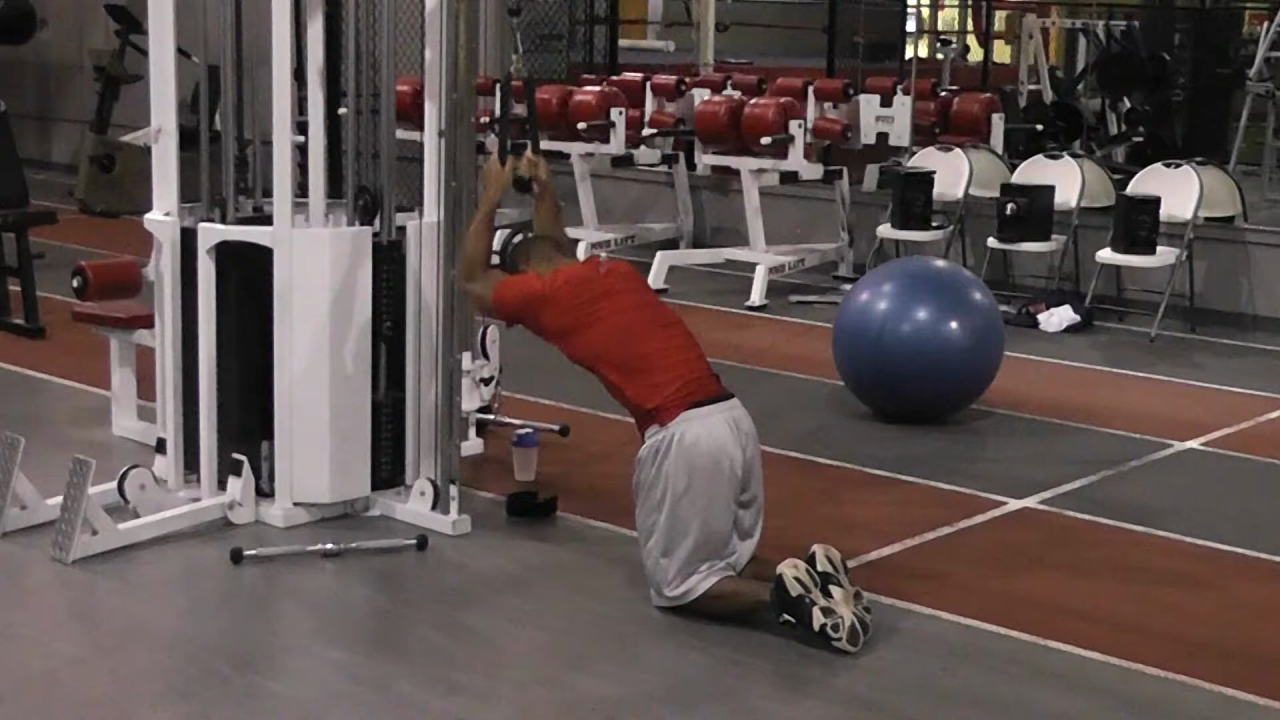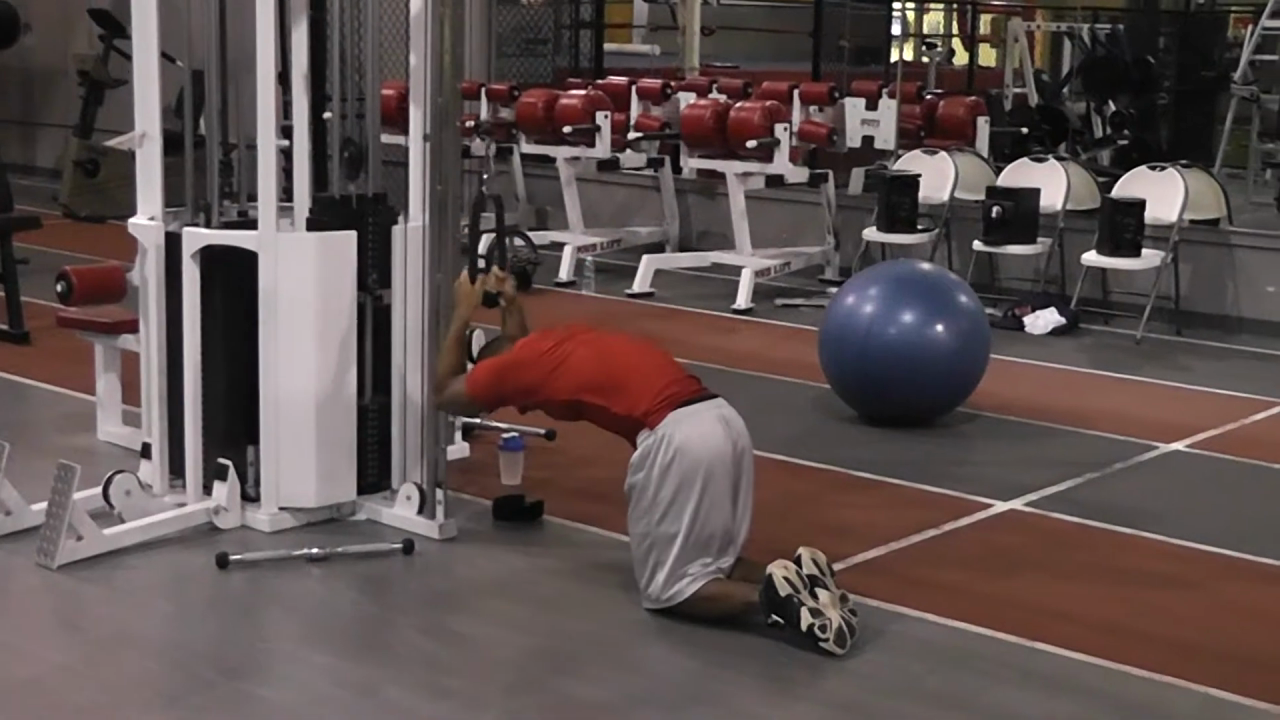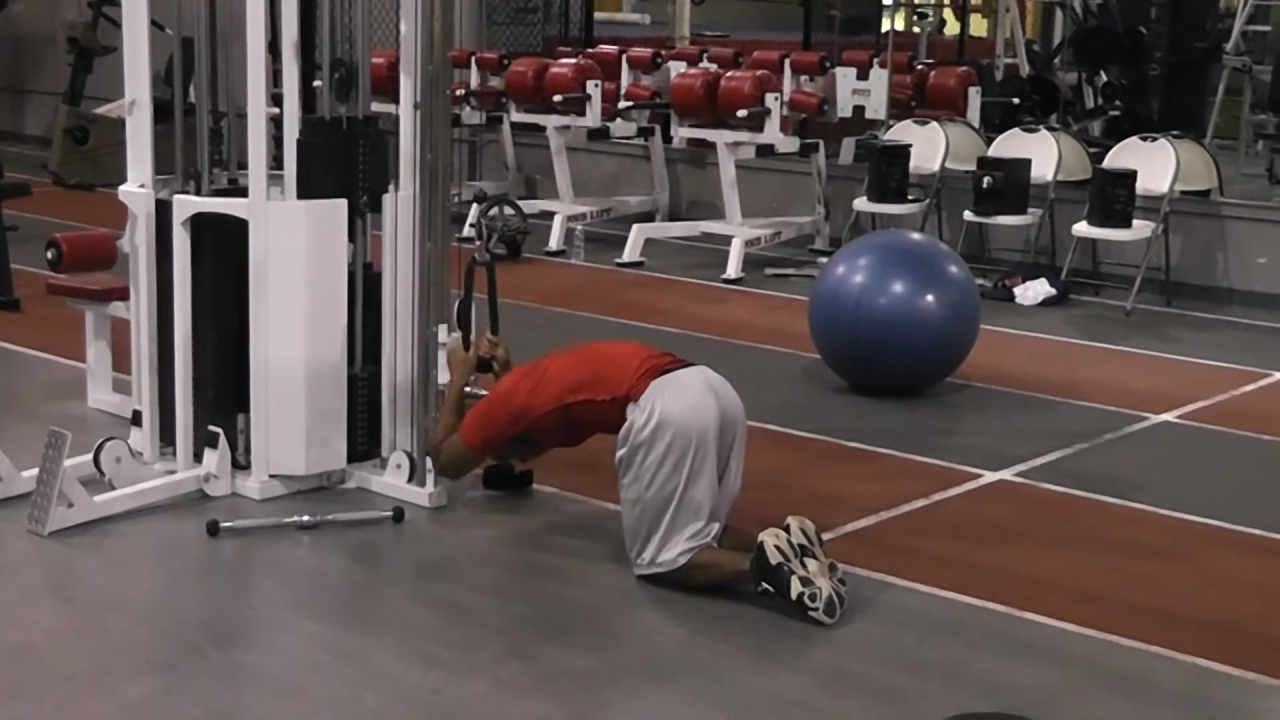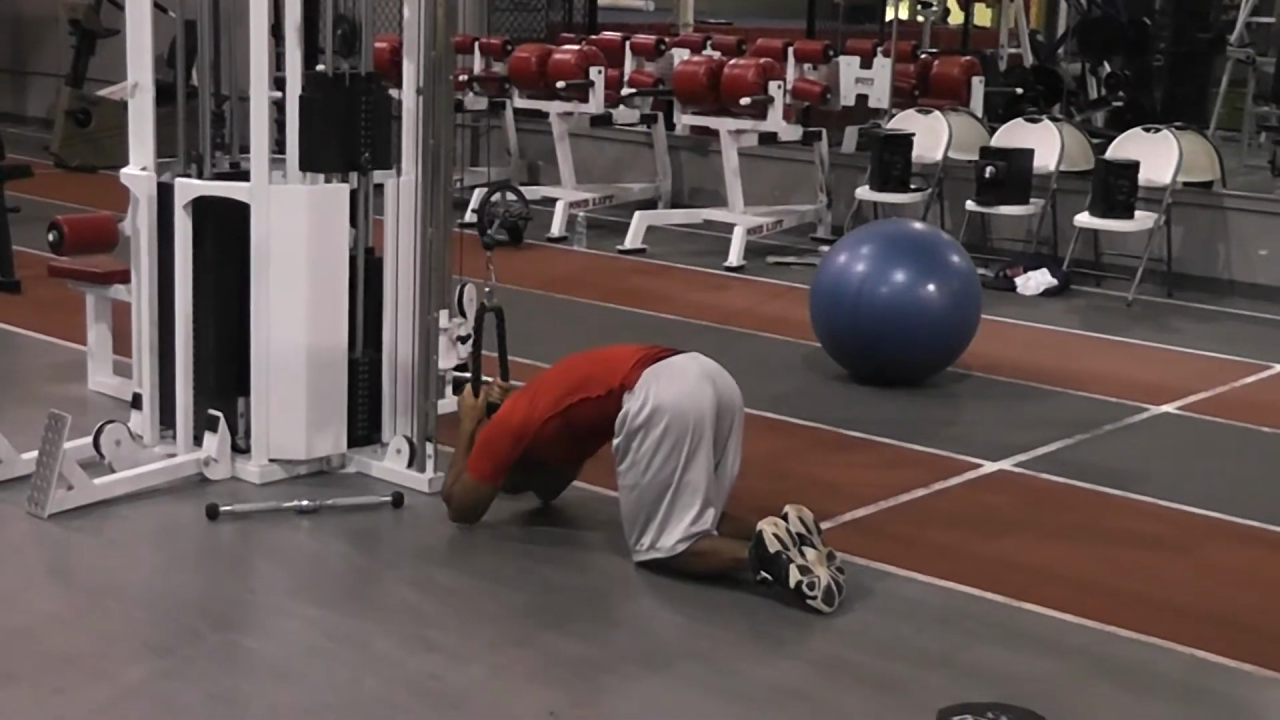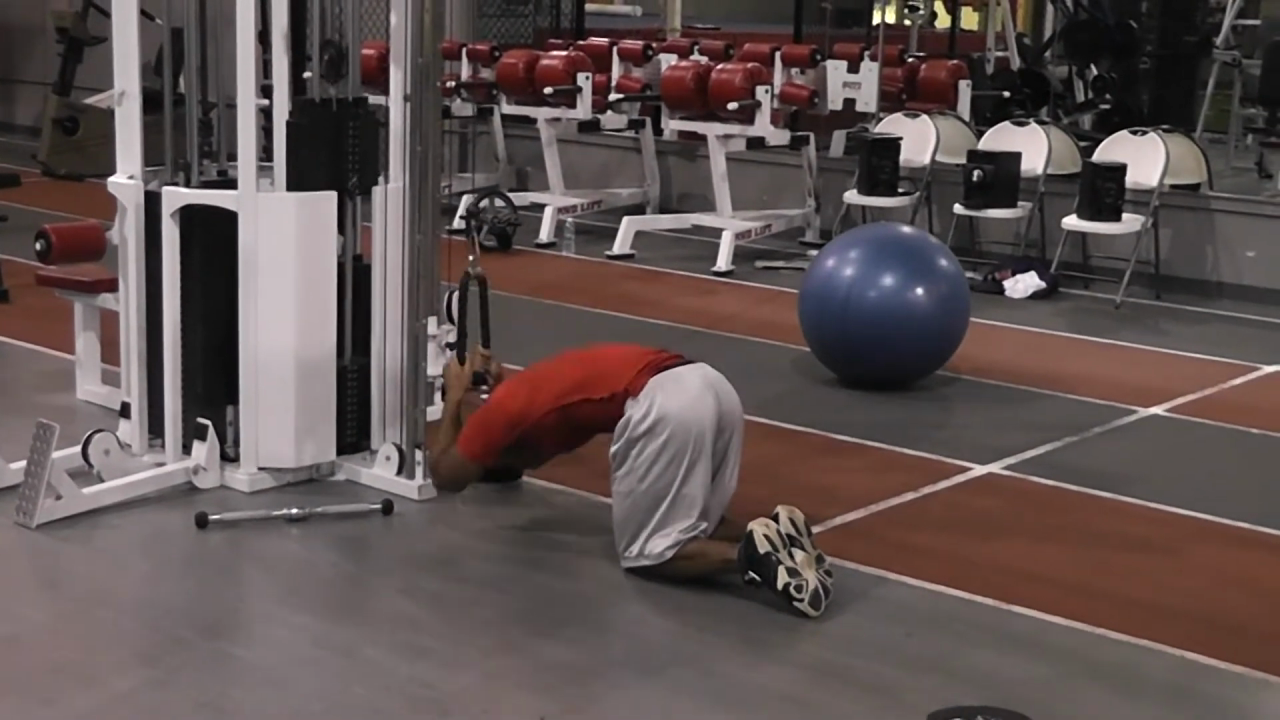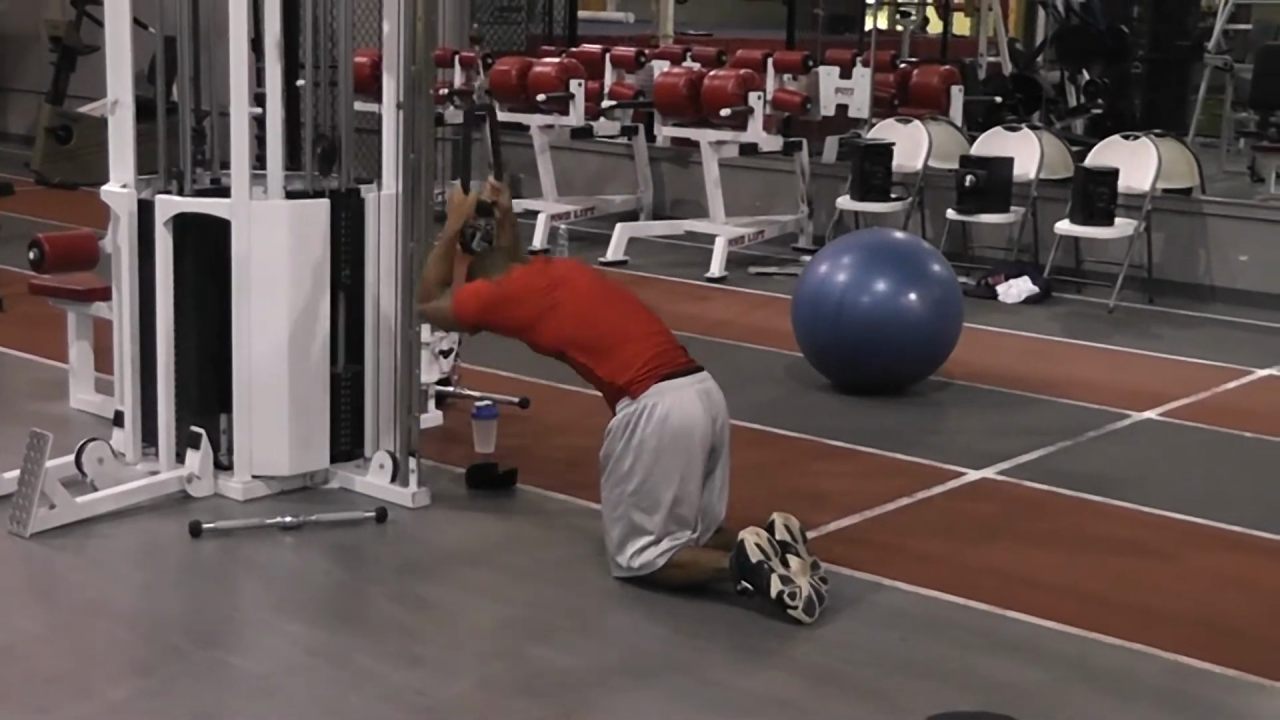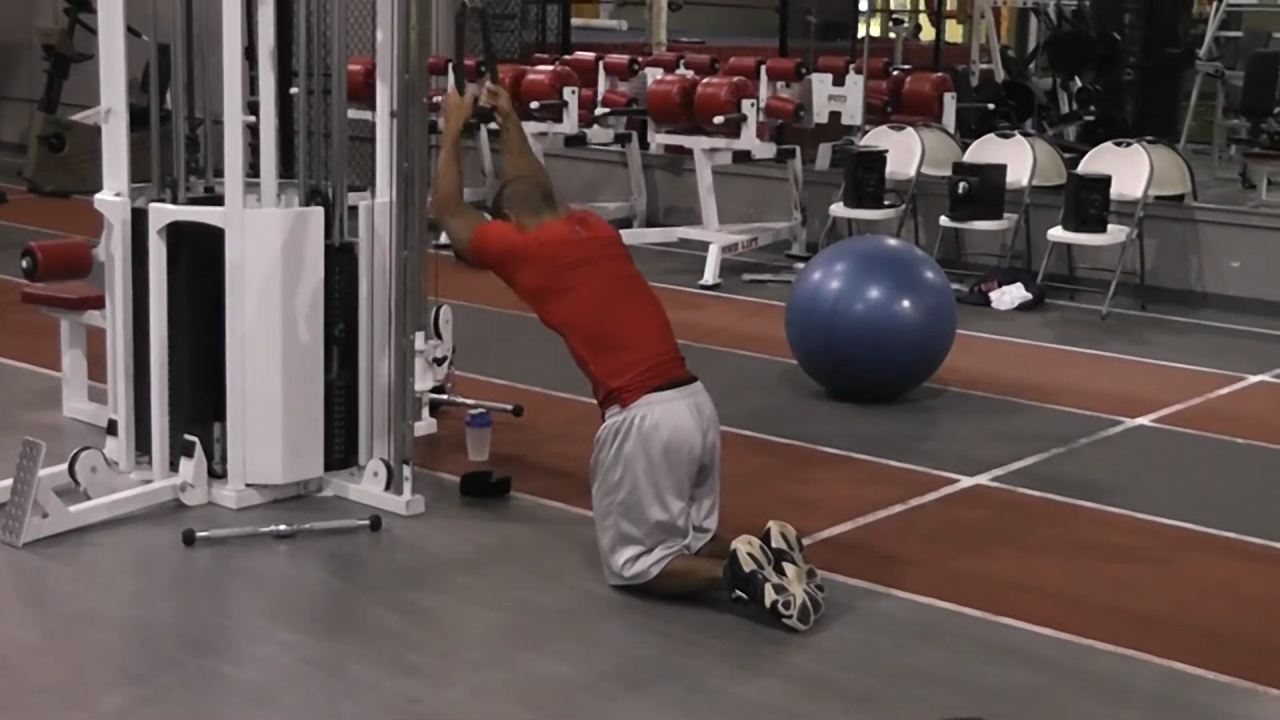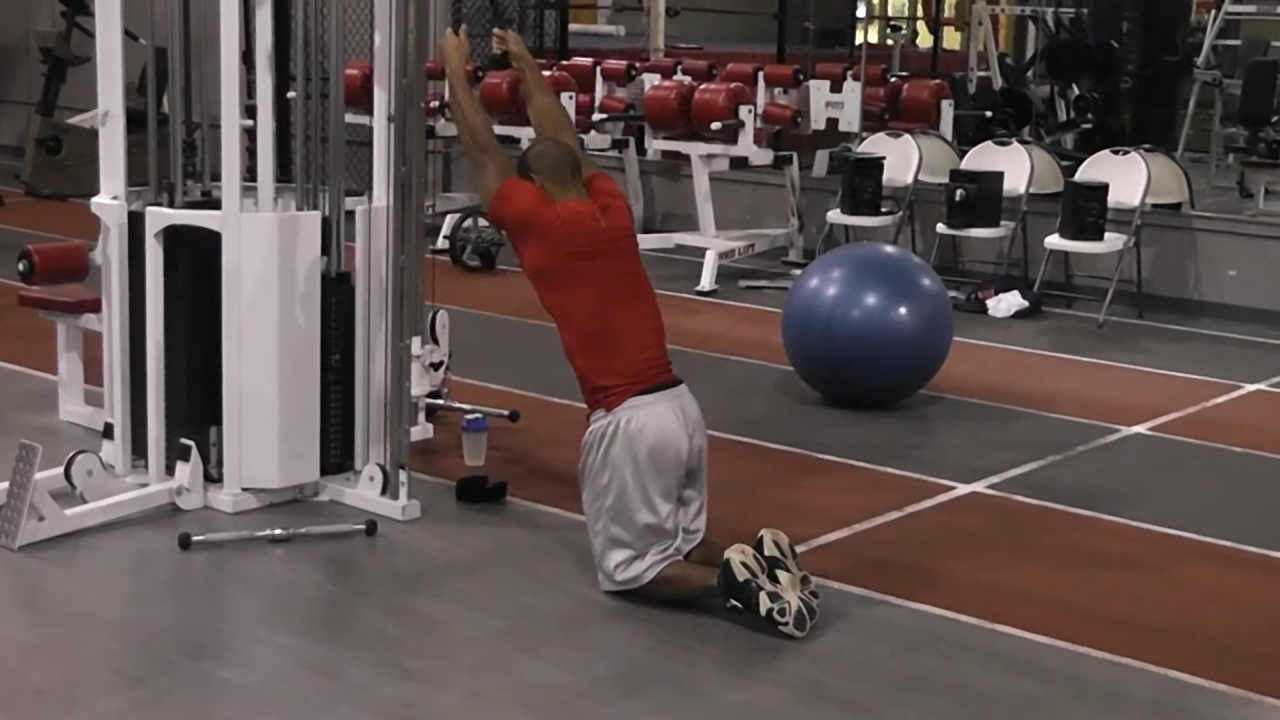
dt=0.7s
person 1, frame 1
left shoulder: (544, 294)
right shoulder: (616, 271)
left elbow: (473, 279)
left wrist: (490, 199)
right wrist: (544, 193)
left hip: (681, 438)
right hip: (733, 419)
left knee: (676, 588)
right knee: (726, 562)
left ankle: (781, 594)
right ankle: (807, 571)
person 1, frame 2
left shoulder: (514, 364)
right shoulder: (561, 339)
left elbow: (446, 395)
left wrist: (463, 314)
right wrist: (512, 306)
left hip: (675, 437)
right hip: (723, 419)
left knee: (666, 591)
right knee: (710, 565)
left ankle: (770, 593)
right ankle: (794, 573)
person 1, frame 3
left shoulder: (503, 402)
right shoulder: (538, 379)
left elbow: (444, 461)
right elbow: (526, 409)
left wrist: (457, 381)
right wrist: (505, 368)
left hip: (665, 410)
right hip: (712, 388)
left knee: (659, 560)
right knee: (698, 532)
left ankle: (760, 564)
right ankle: (783, 541)
person 1, frame 4
left shoulder: (506, 427)
right shoulder: (541, 405)
left elbow: (459, 508)
right elbow: (550, 488)
left wrist: (468, 427)
left hip: (660, 397)
right hip: (709, 376)
left knee: (659, 547)
right knee: (695, 519)
left ankle: (760, 553)
right ankle: (781, 529)
person 1, frame 5
left shoulder: (501, 407)
right shoulder: (535, 382)
left elbow: (445, 475)
right elbow: (529, 432)
left wrist: (454, 397)
left hip: (662, 405)
right hip: (711, 386)
left knee: (645, 553)
right knee: (693, 526)
left ankle: (749, 552)
right ankle: (773, 529)
person 1, frame 6
left shoulder: (505, 292)
right shoulder: (561, 270)
left elbow: (429, 306)
left wrist: (453, 227)
right wrist: (505, 219)
left hip: (656, 409)
right hip: (704, 391)
left knee: (637, 558)
right knee: (691, 533)
left ankle: (742, 562)
right ankle: (769, 540)
person 1, frame 7
left shoulder: (525, 248)
right shoulder: (594, 229)
left elbow: (447, 211)
right elbow: (536, 192)
left wrist: (453, 130)
right wrist: (507, 122)
left hip: (642, 419)
right hip: (694, 403)
left knee: (631, 564)
right knee: (688, 541)
left ankle: (736, 573)
right ankle: (764, 549)
person 1, frame 8
left shoulder: (541, 223)
right shoulder: (613, 208)
left elbow: (482, 149)
right elbow: (565, 143)
left wrist: (456, 70)
right wrist: (525, 65)
left hip: (627, 422)
right hip: (679, 405)
left knee: (627, 568)
right knee: (680, 544)
left ankle: (731, 581)
right ankle: (758, 558)
